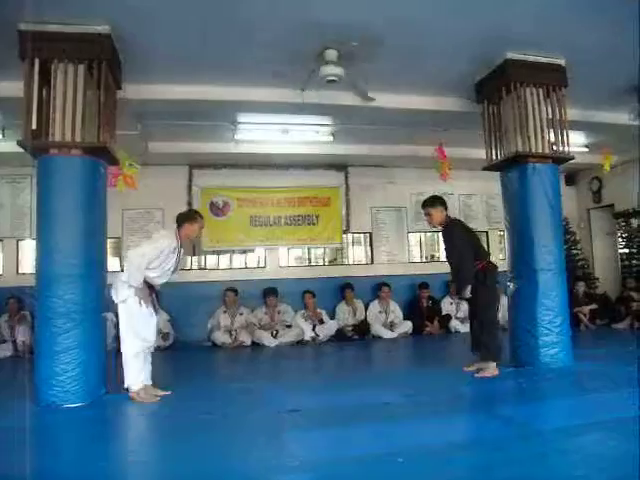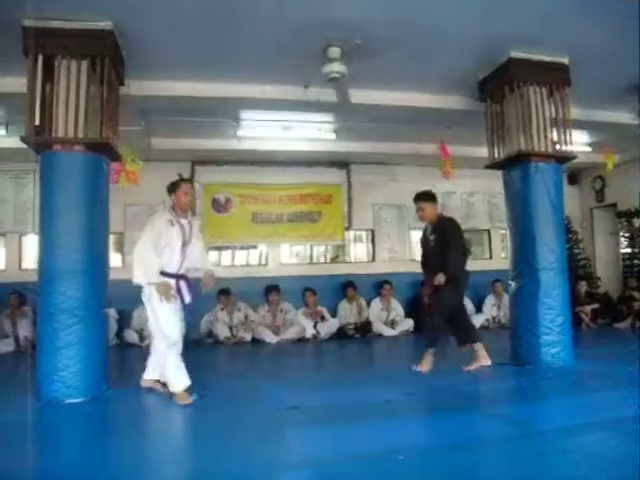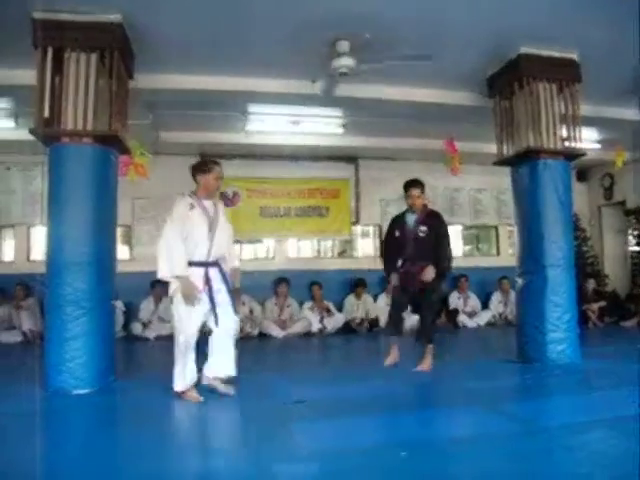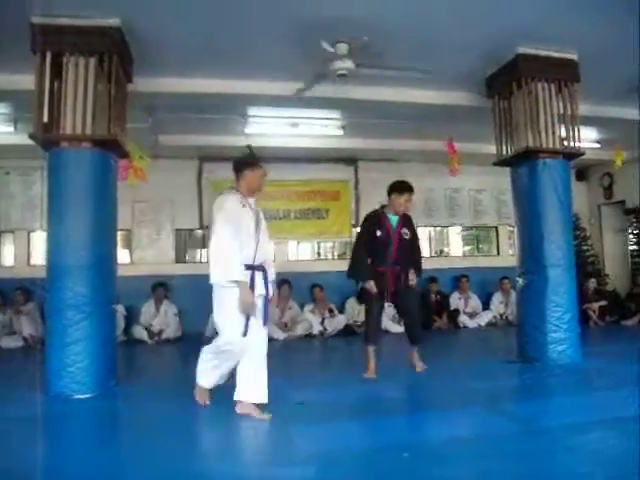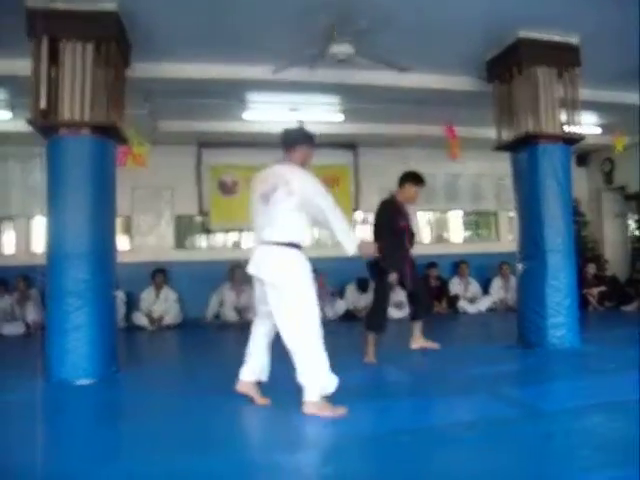
dt=0.4s
person 1, frame 1
left shoulder: (178, 246)
right shoulder: (166, 241)
right elbow: (135, 258)
right wrist: (139, 288)
left hip: (142, 289)
right hip: (131, 289)
left knee: (146, 336)
right knee: (136, 337)
left ankle: (144, 384)
right ankle: (135, 388)
person 1, frame 2
left shoulder: (193, 224)
right shoulder: (160, 220)
left elbow: (198, 254)
right elbow: (143, 252)
left wrist: (206, 272)
right wrist: (157, 282)
left hip: (178, 284)
right hip: (159, 285)
left knee: (166, 335)
right knee: (170, 335)
left ankle: (150, 377)
right ankle: (179, 388)
person 1, frame 3
left shoulder: (219, 208)
right shoulder: (183, 206)
left elbow: (226, 241)
right elbow: (170, 244)
left wrist: (232, 266)
right wrist: (182, 279)
left hip: (214, 274)
right hip: (190, 276)
left knee: (228, 323)
right knee: (187, 332)
left ankle: (214, 374)
right ankle: (184, 384)
person 1, frame 4
left shoulder: (253, 207)
right shoulder: (227, 204)
right elbow: (223, 246)
left wrist: (269, 279)
right wrist: (241, 285)
left hip: (255, 280)
right hip: (234, 281)
left knee: (256, 341)
right knee: (234, 340)
left ankle: (246, 400)
right ankle: (204, 381)
person 1, frame 5
left shoulder: (262, 178)
right shoulder: (302, 179)
right elbow: (328, 213)
right wrist: (356, 244)
left hip: (265, 255)
right hip: (287, 260)
left knee: (266, 322)
right knee: (303, 327)
left ankle: (248, 379)
right ankle: (314, 399)
person 2, frame 1
left shoulder: (453, 229)
right shoulder: (452, 227)
left elbow: (463, 258)
left wrist: (466, 284)
right wrist: (464, 284)
left hip: (481, 277)
right hip: (479, 277)
left knee: (485, 319)
right knee: (477, 318)
left ankle: (491, 366)
right ankle: (483, 360)
person 2, frame 2
left shoulder: (448, 225)
right shoulder: (427, 231)
left elbow: (458, 251)
right elbow: (427, 258)
left wrist: (445, 274)
right wrist: (430, 278)
left hip: (450, 280)
right hip: (439, 281)
left knee: (436, 316)
right knee: (457, 317)
left ankle: (428, 358)
right ankle: (481, 356)
person 2, frame 3
left shoulder: (434, 218)
right shoulder: (397, 221)
left elbow: (444, 246)
right elbow: (388, 248)
left wrist: (435, 267)
right wrist: (392, 271)
left hip: (429, 274)
right hip: (406, 274)
left knee: (428, 314)
right knee: (395, 309)
left ankle: (428, 357)
right ankle: (394, 350)
person 2, frame 4
left shoulder: (407, 221)
right shoulder: (372, 219)
left elbow: (414, 248)
right elbow: (360, 250)
left wrist: (413, 270)
right wrist: (365, 277)
left hip: (402, 276)
right hip: (377, 276)
left knee: (412, 314)
right knee: (373, 318)
left ankle: (414, 355)
right ankle: (371, 365)
person 2, frame 5
left shoulder: (402, 209)
right shoulder: (387, 208)
right elbow: (384, 240)
left wrist: (404, 262)
right wrist: (390, 268)
left hip: (404, 262)
right hip: (388, 265)
left knee: (420, 296)
right knee: (381, 303)
left ankle: (417, 338)
right ankle: (370, 349)
